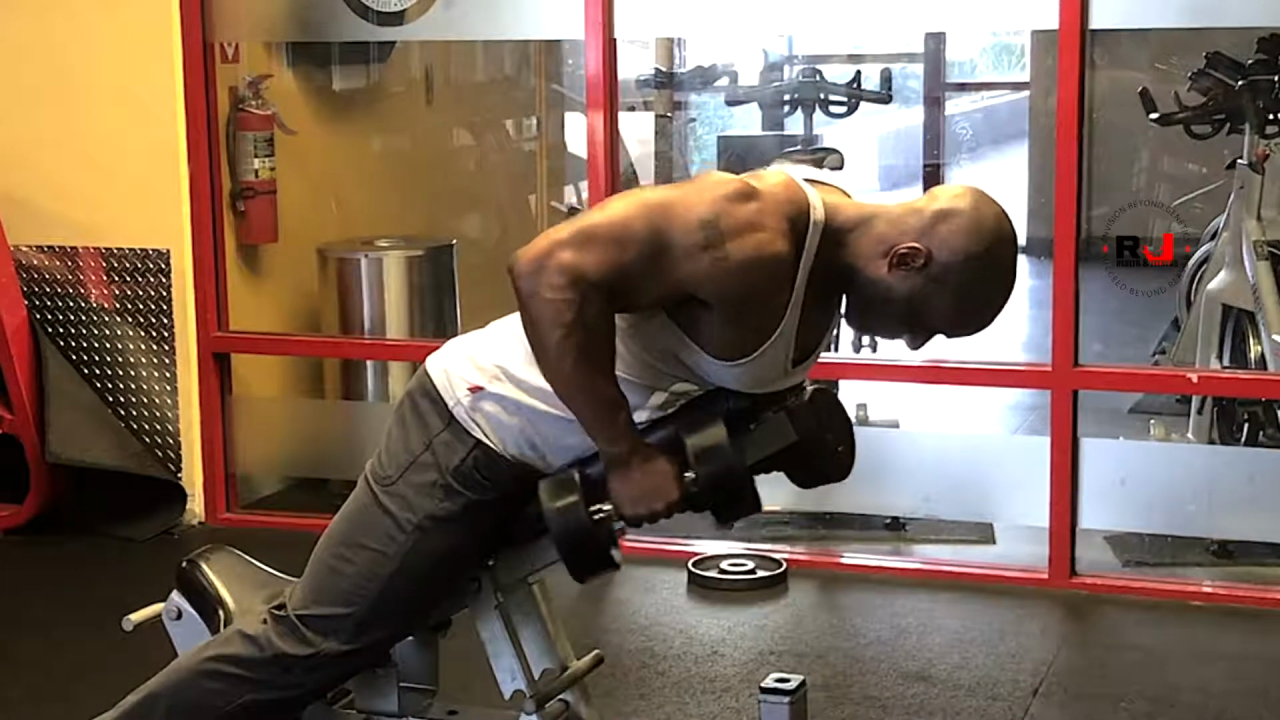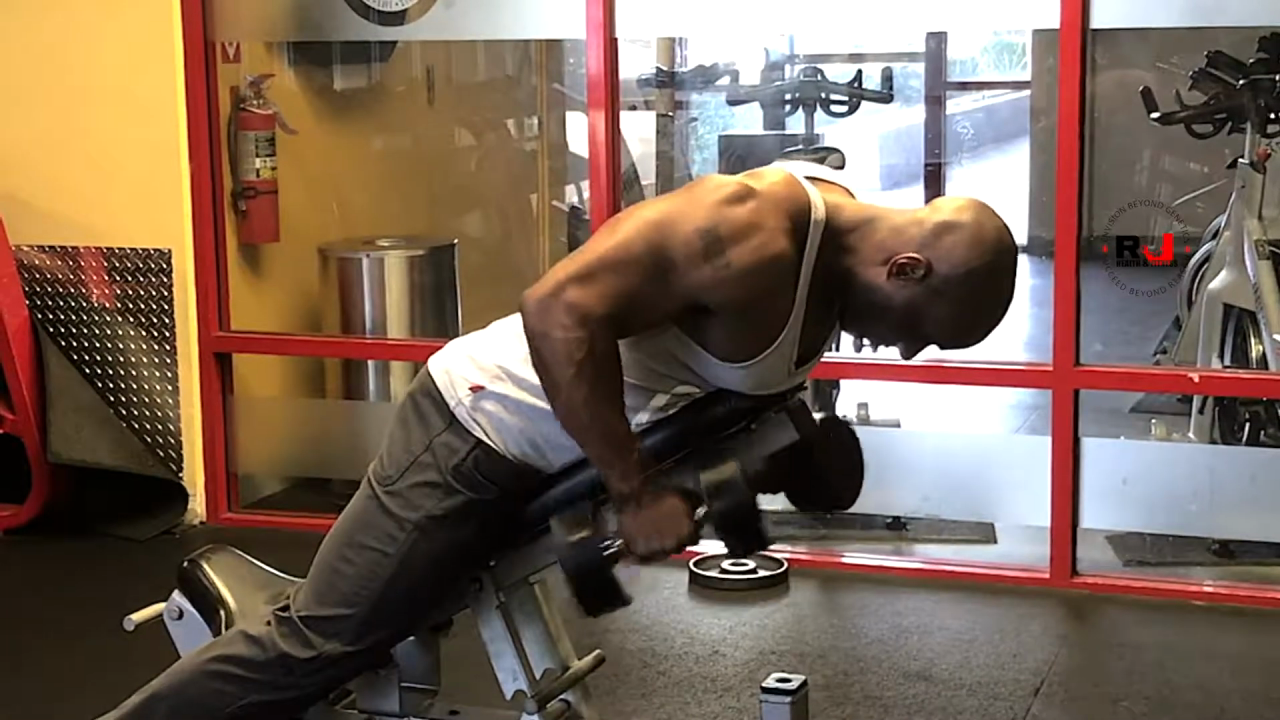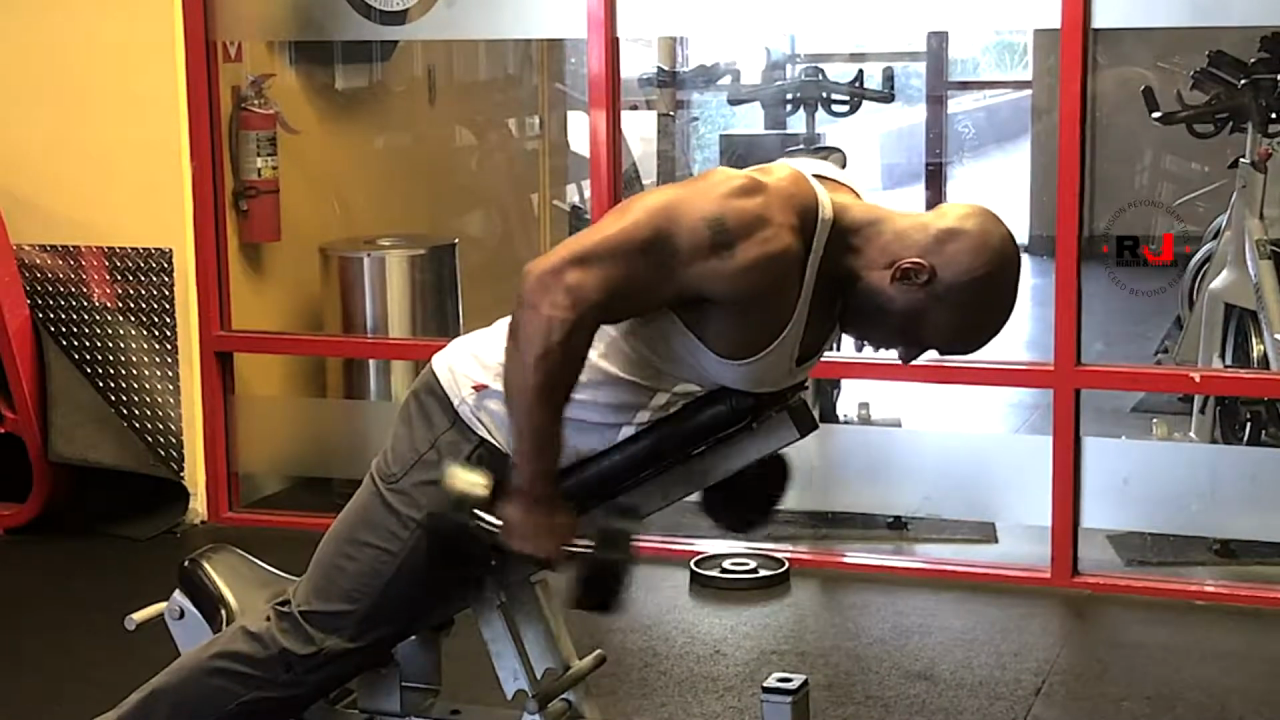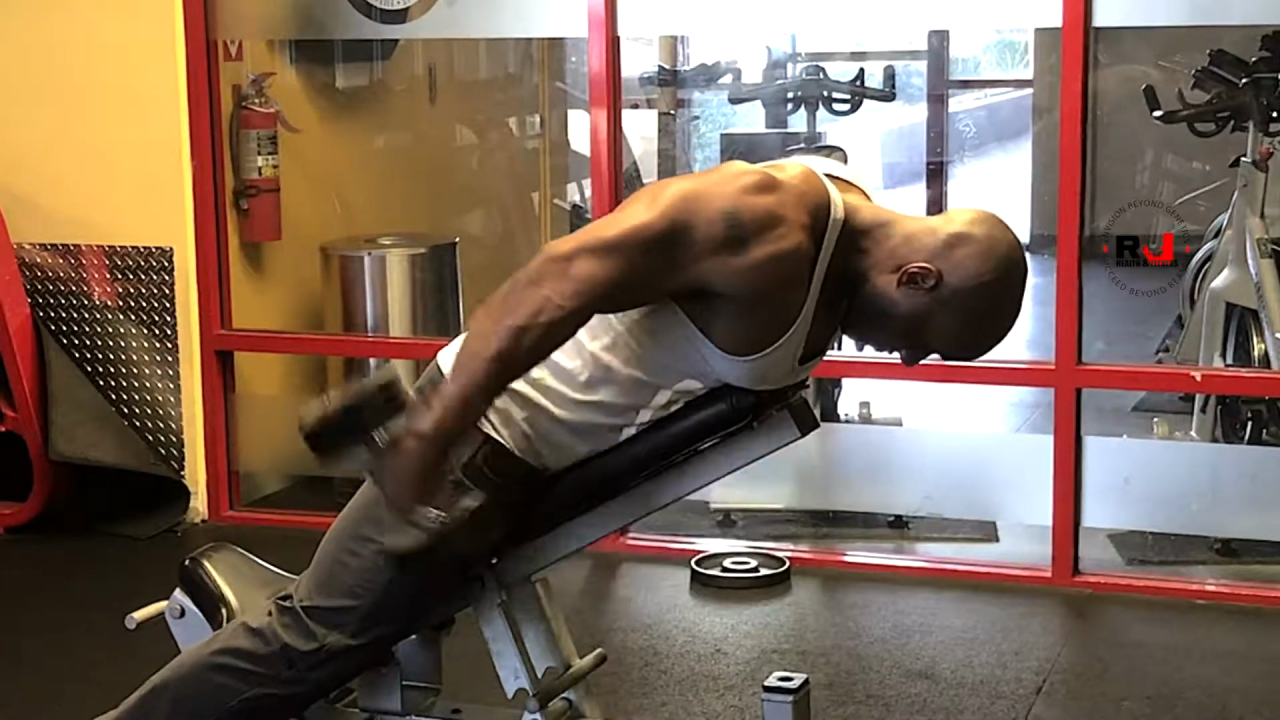
dt=0.2s
person 1, frame 1
left shoulder: (835, 239)
right shoulder: (752, 233)
right elbow: (550, 271)
right wrist: (627, 456)
left hip: (537, 448)
right hip: (481, 427)
left knee: (363, 620)
right knee: (312, 636)
person 1, frame 2
left shoulder: (840, 234)
right shoulder: (754, 234)
right elbow: (562, 307)
right wrist: (636, 494)
left hip: (541, 449)
right hip: (487, 424)
left knee: (367, 623)
right knee: (317, 641)
person 1, frame 3
left shoulder: (840, 243)
right shoulder: (763, 228)
right elbow: (558, 285)
right wrist: (534, 494)
left hip: (556, 438)
right hip: (491, 422)
left knee: (382, 620)
right knee: (317, 638)
person 1, frame 4
left shoulder: (848, 236)
right shoulder: (773, 224)
right elbow: (563, 276)
right wrist: (433, 440)
left hip: (557, 445)
right hip: (494, 427)
left knee: (379, 613)
right knee: (317, 635)
